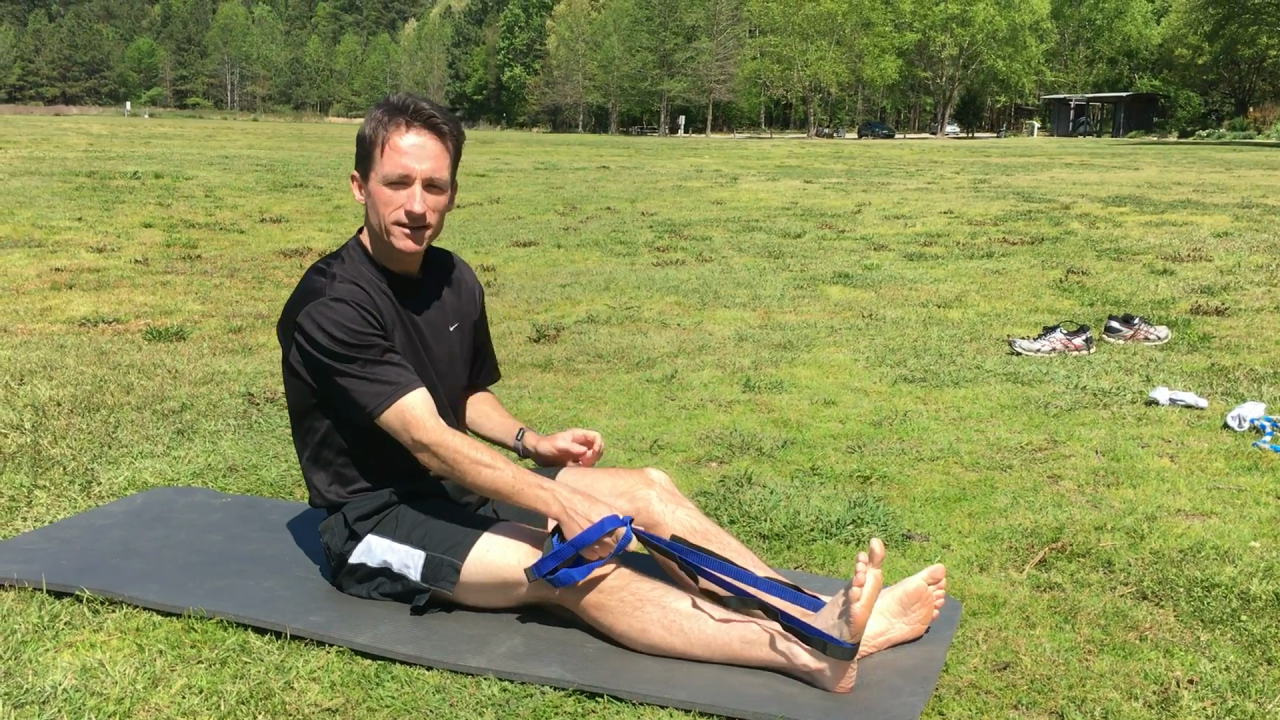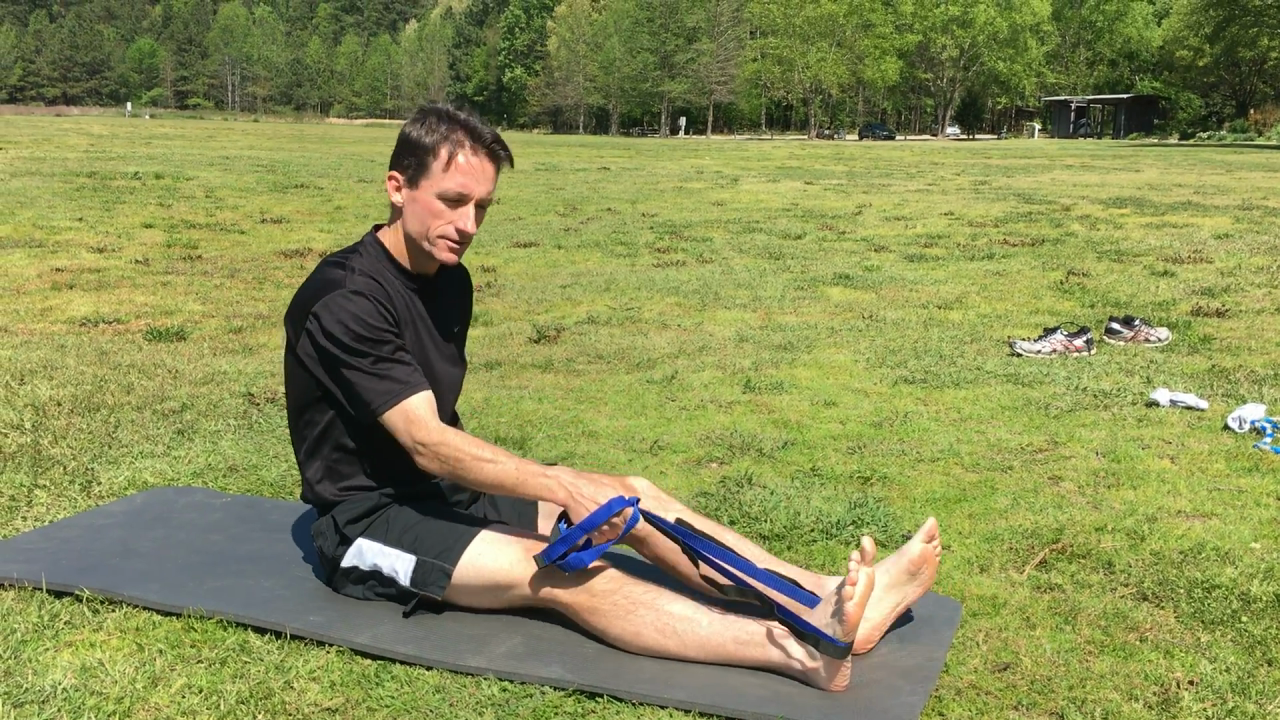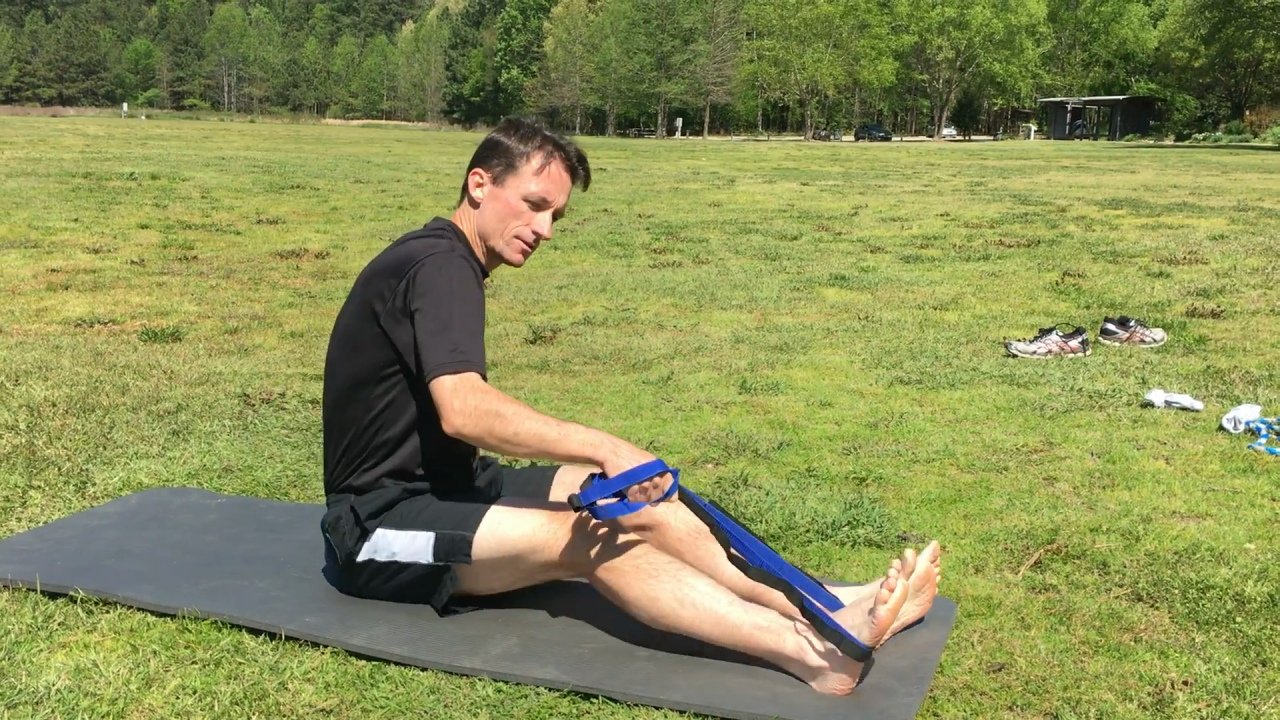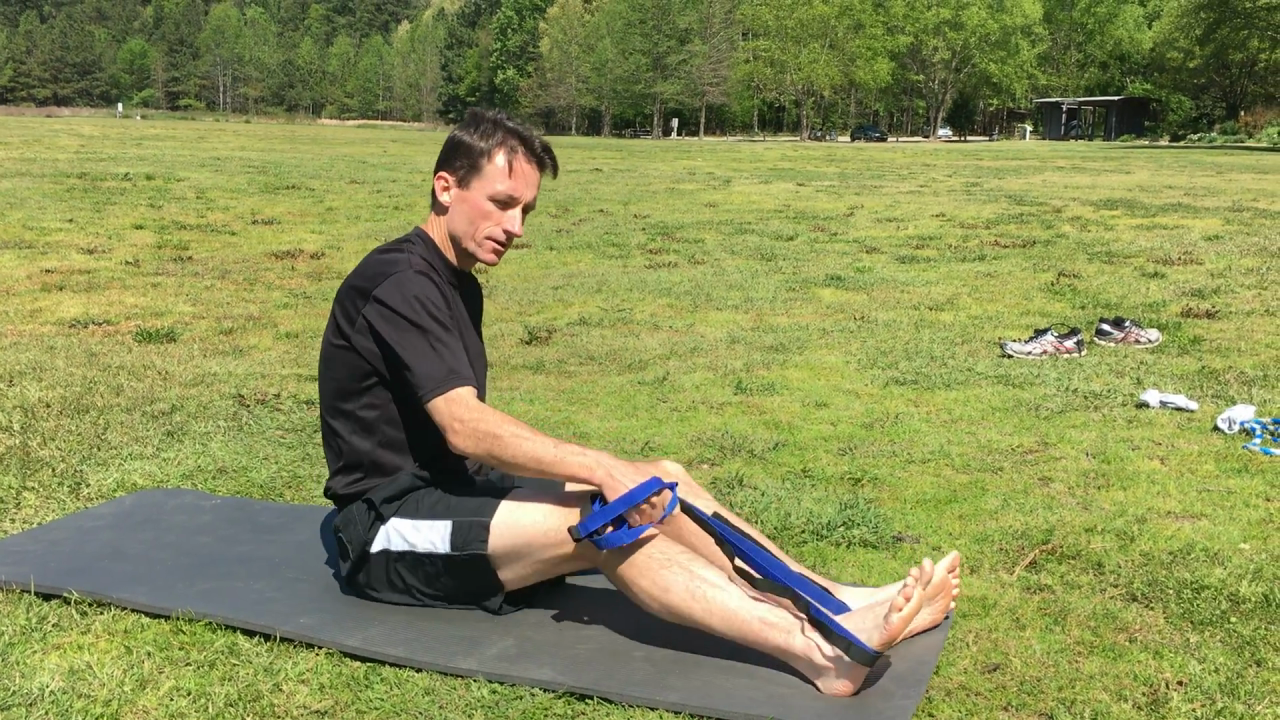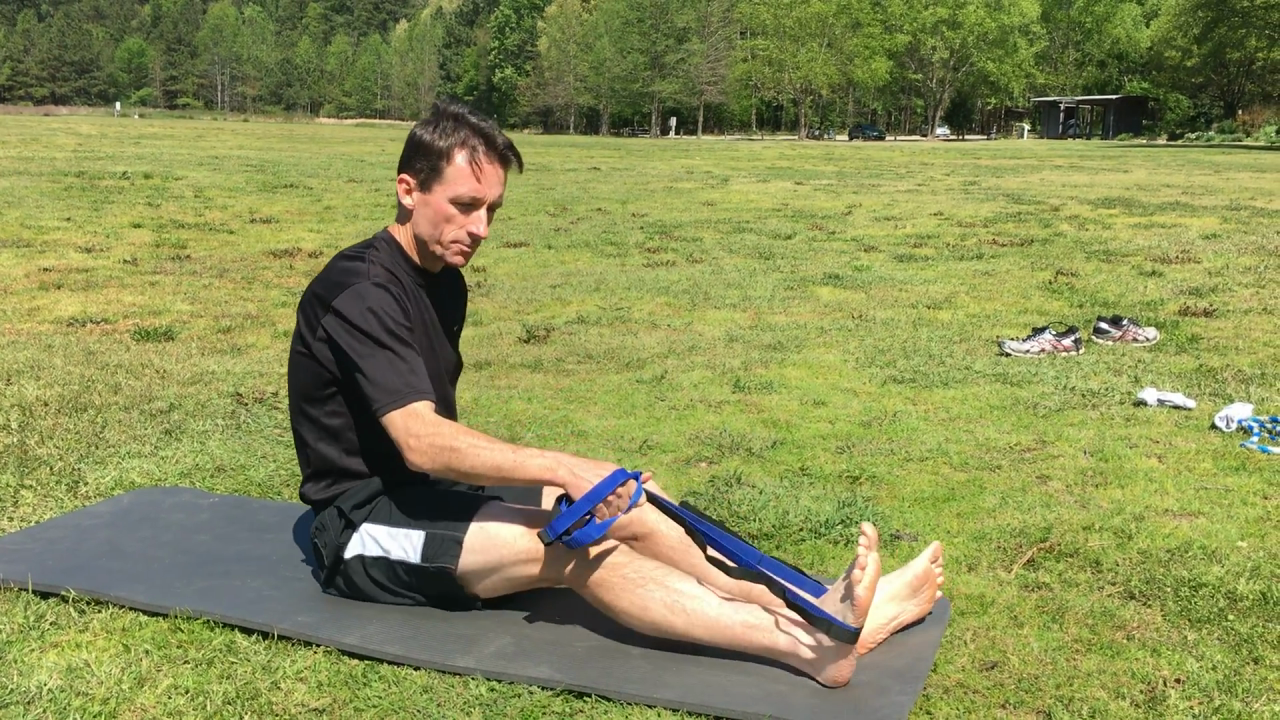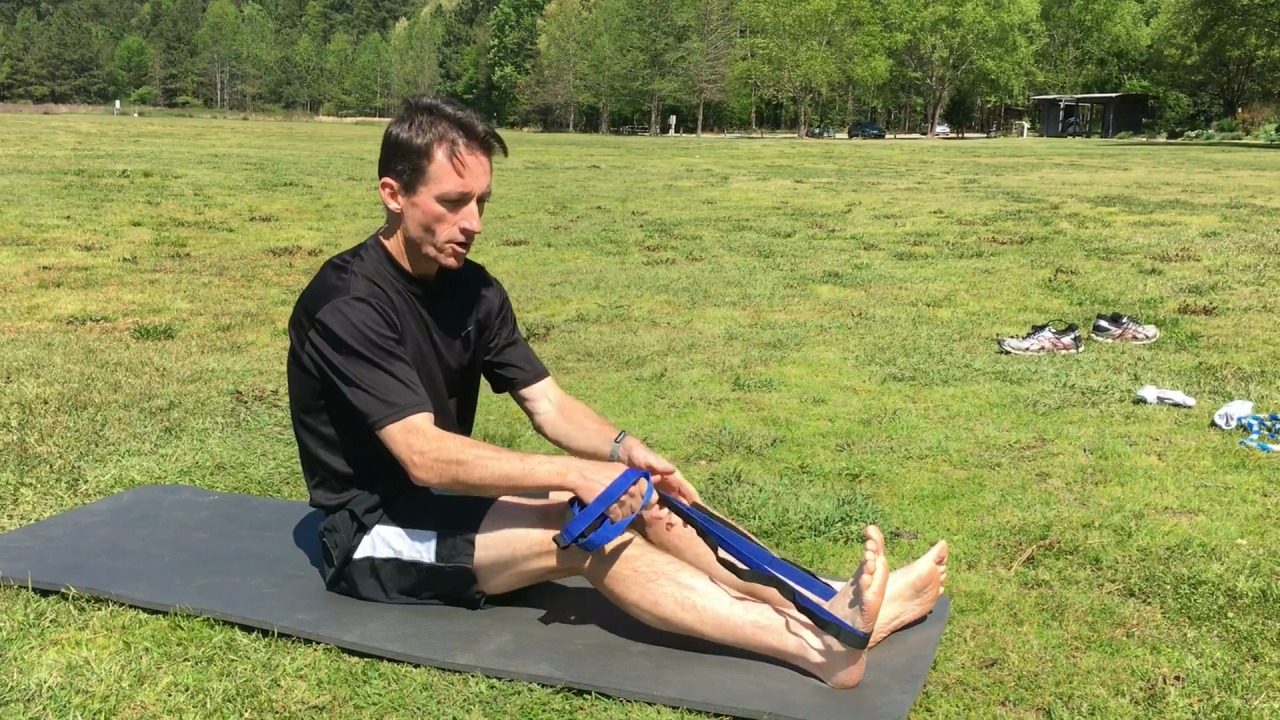
dt=0.3s
person 1, frame 1
left shoulder: (452, 279)
right shoulder: (332, 305)
right elbow: (429, 441)
left wrist: (534, 443)
right wrist: (562, 502)
left hip: (452, 490)
right hip: (376, 523)
left knee: (645, 489)
left ankle: (816, 619)
right ankle: (805, 653)
person 1, frame 2
left shoulder: (450, 280)
right shoulder: (345, 300)
right elbow: (426, 443)
right wrist: (563, 489)
left hip: (440, 489)
right hip: (368, 524)
left knee: (632, 497)
right knee: (560, 571)
left ankle: (822, 604)
right ankle: (800, 652)
person 1, frame 3
left shoulder: (450, 271)
right shoulder: (438, 263)
right elbow: (462, 411)
right wrist: (602, 446)
left hip: (436, 491)
right hip: (377, 526)
left knee: (638, 495)
right knee: (586, 534)
left ankle: (826, 608)
right ankle: (809, 651)
person 1, frame 4
left shoulder: (456, 284)
right shoulder: (403, 282)
right elbow: (464, 427)
right wrist: (603, 469)
left hip: (442, 497)
right hip: (387, 528)
left knee: (662, 483)
left ankle: (840, 609)
right ankle: (820, 651)
person 1, frame 5
left shoulder: (443, 284)
right shoulder: (360, 292)
right elbow: (421, 443)
left wrist: (542, 468)
right wrist: (557, 468)
left hip: (429, 495)
right hip: (363, 526)
left knee: (627, 507)
right knee: (573, 548)
left ankle: (818, 615)
right ankle: (803, 645)
person 1, frame 6
left shoulder: (471, 287)
right shoulder: (347, 303)
left elbow: (546, 401)
right elbow: (423, 456)
left wrist: (625, 450)
right wrist: (570, 473)
left hip: (440, 498)
right hip: (373, 530)
left knee: (639, 501)
left ankle: (828, 609)
right ankle: (815, 646)
